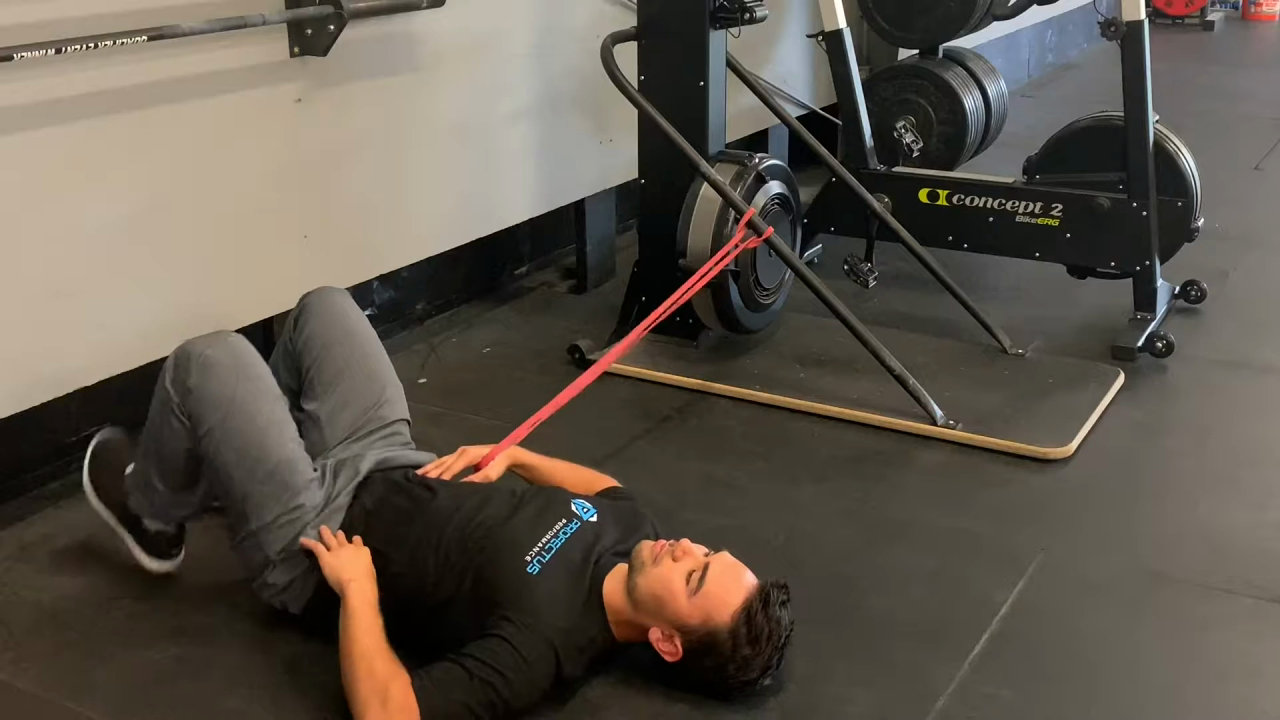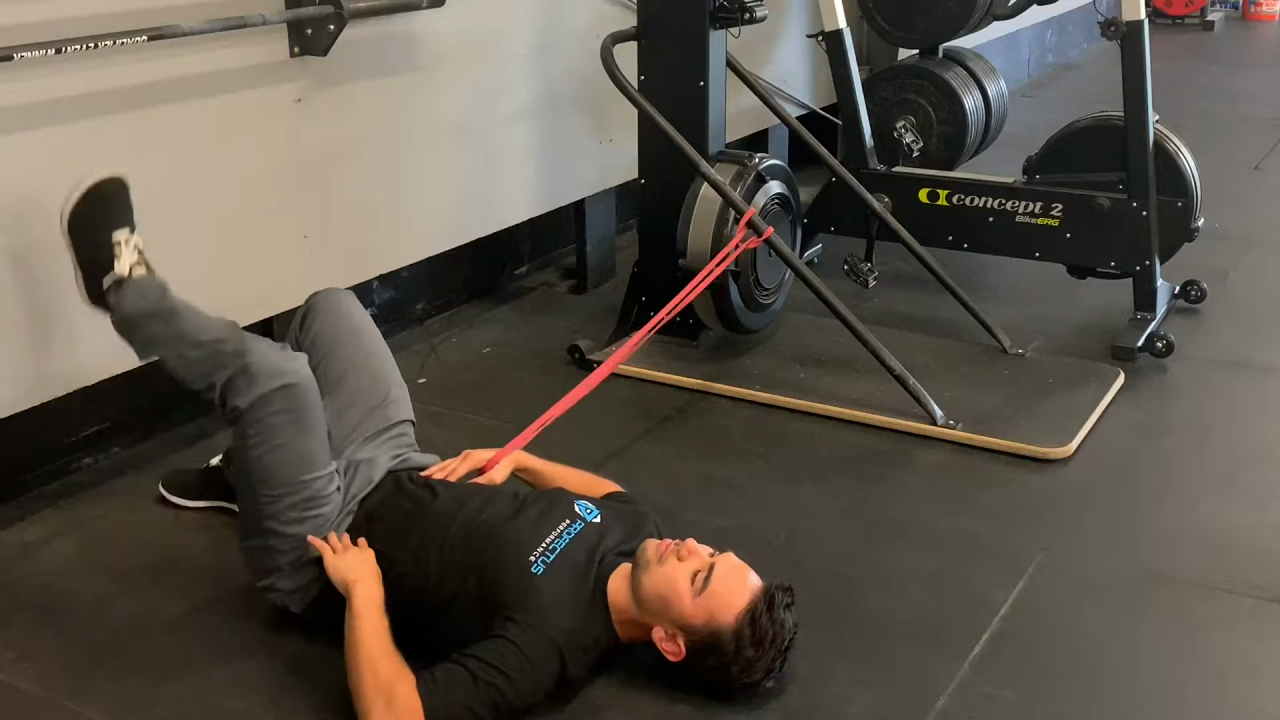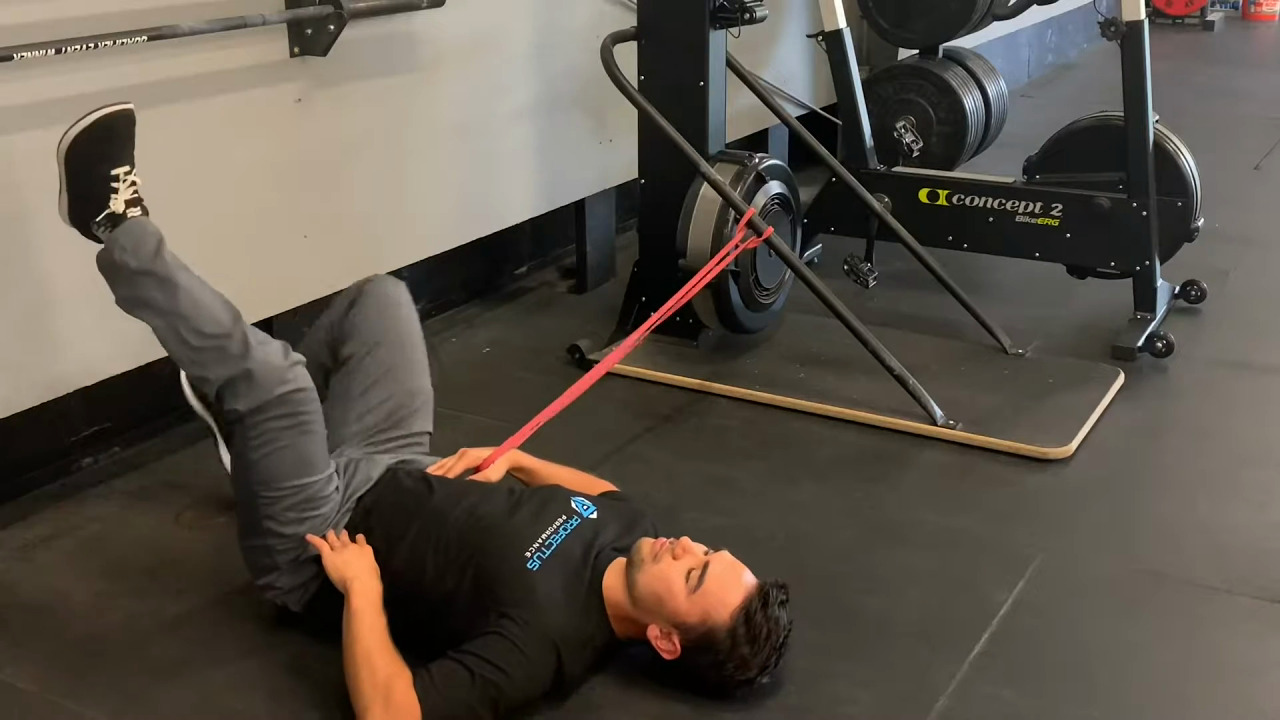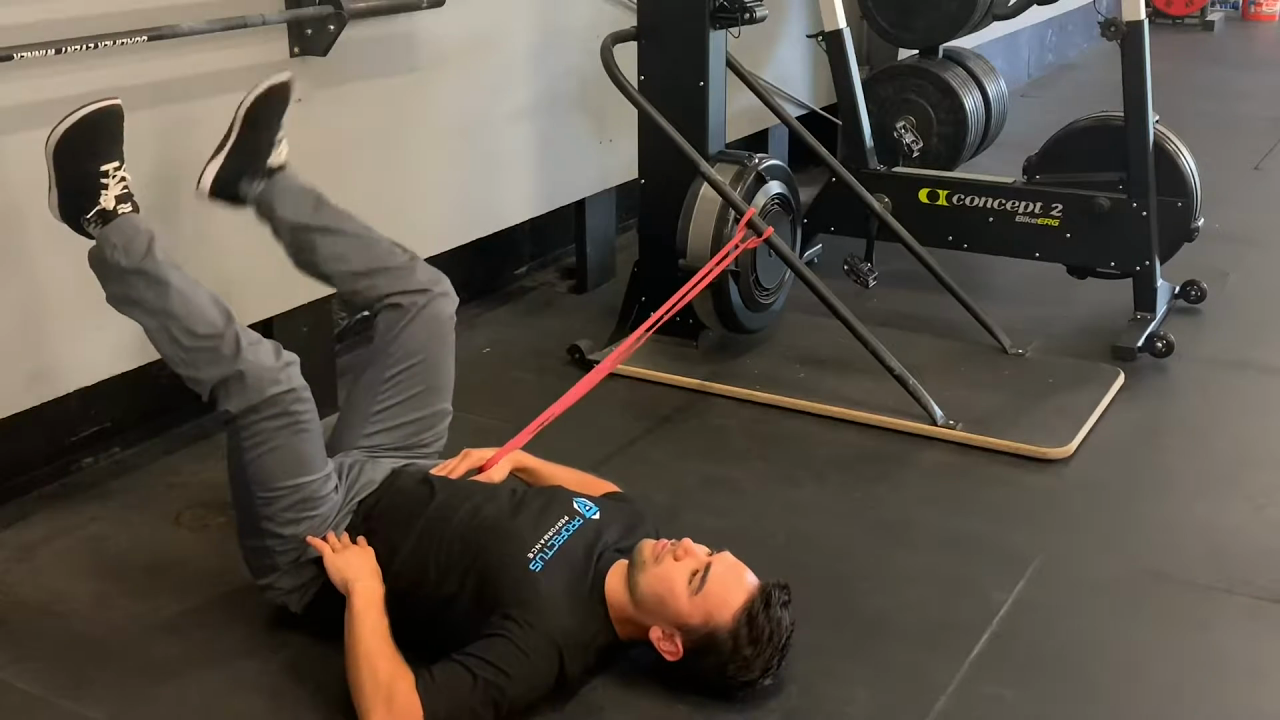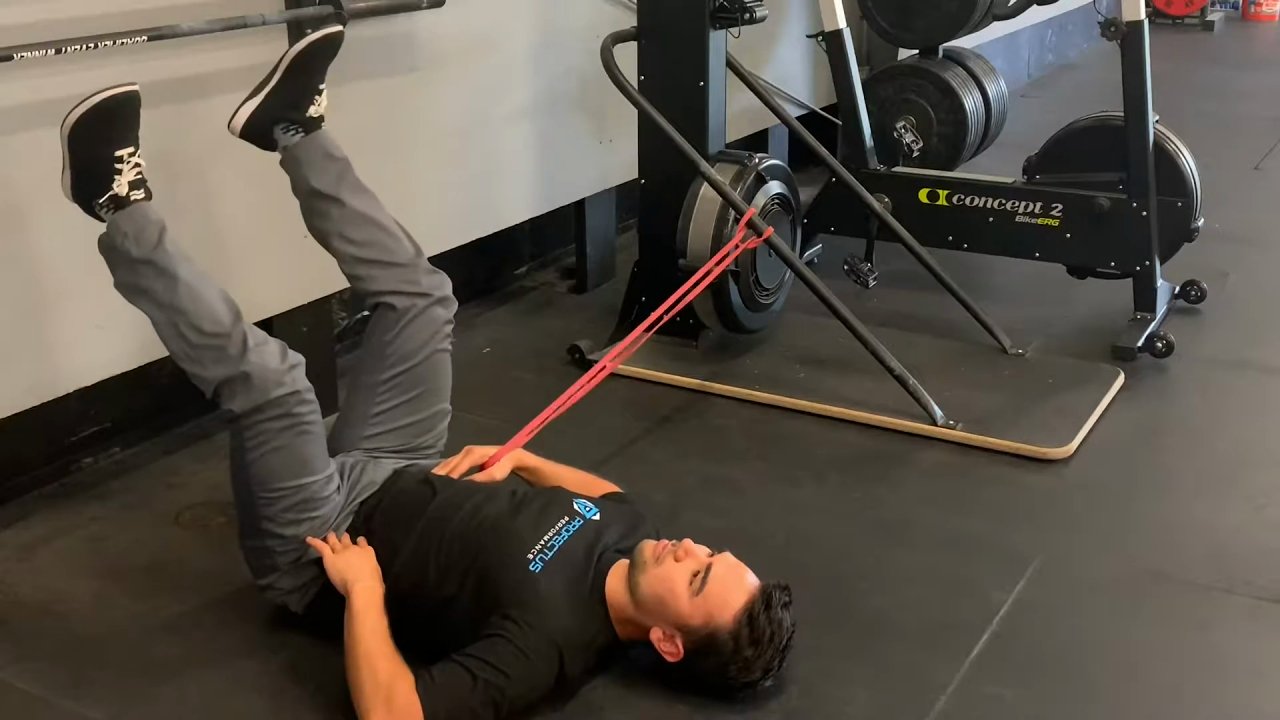
dt=0.3s
person 1, frame 1
left shoulder: (546, 640)
right shoulder: (628, 536)
right elbow: (600, 482)
left wrist: (356, 586)
right wrist: (512, 456)
left hip: (316, 541)
right hip: (390, 474)
left knee: (211, 360)
right knee: (324, 306)
left ankle: (152, 520)
right ankle: (238, 463)
person 1, frame 2
left shoulder: (549, 641)
right shoulder: (634, 533)
right elbow: (601, 486)
left wrist: (363, 589)
right wrist: (518, 462)
left hip: (321, 548)
right hip: (398, 476)
left knee: (272, 372)
right knee: (329, 311)
left ankle: (126, 287)
right ankle: (243, 473)
person 1, frame 3
left shoulder: (547, 639)
right shoulder: (628, 534)
right elbow: (601, 490)
left wrist: (363, 585)
right wrist: (513, 460)
left hip: (319, 549)
right hip: (391, 478)
left knee: (274, 377)
right knee: (378, 300)
left ankle: (119, 228)
right ankle: (240, 412)
person 1, frame 4
left shoulder: (550, 638)
right shoulder: (630, 535)
right elbow: (603, 489)
left wrist: (365, 589)
right wrist: (521, 462)
left hip: (319, 545)
right hip: (393, 481)
left knee: (262, 375)
right knee: (423, 296)
left ankle: (110, 222)
right ankle: (259, 178)
person 1, frame 5
left shoulder: (551, 639)
right shoulder: (627, 537)
right elbow: (603, 489)
left wrist: (363, 587)
right wrist: (520, 460)
left hip: (321, 542)
right hip: (392, 480)
left knee: (267, 373)
right knee: (420, 293)
left ankle: (122, 207)
right ankle: (293, 130)
